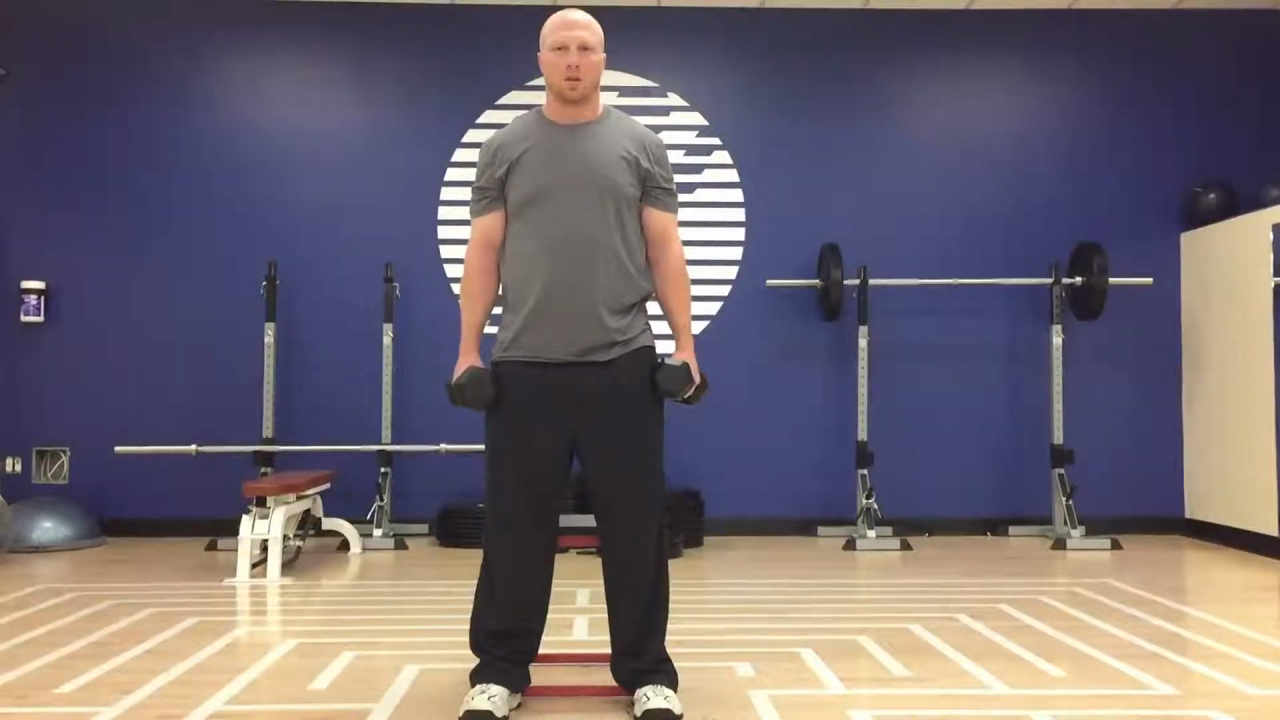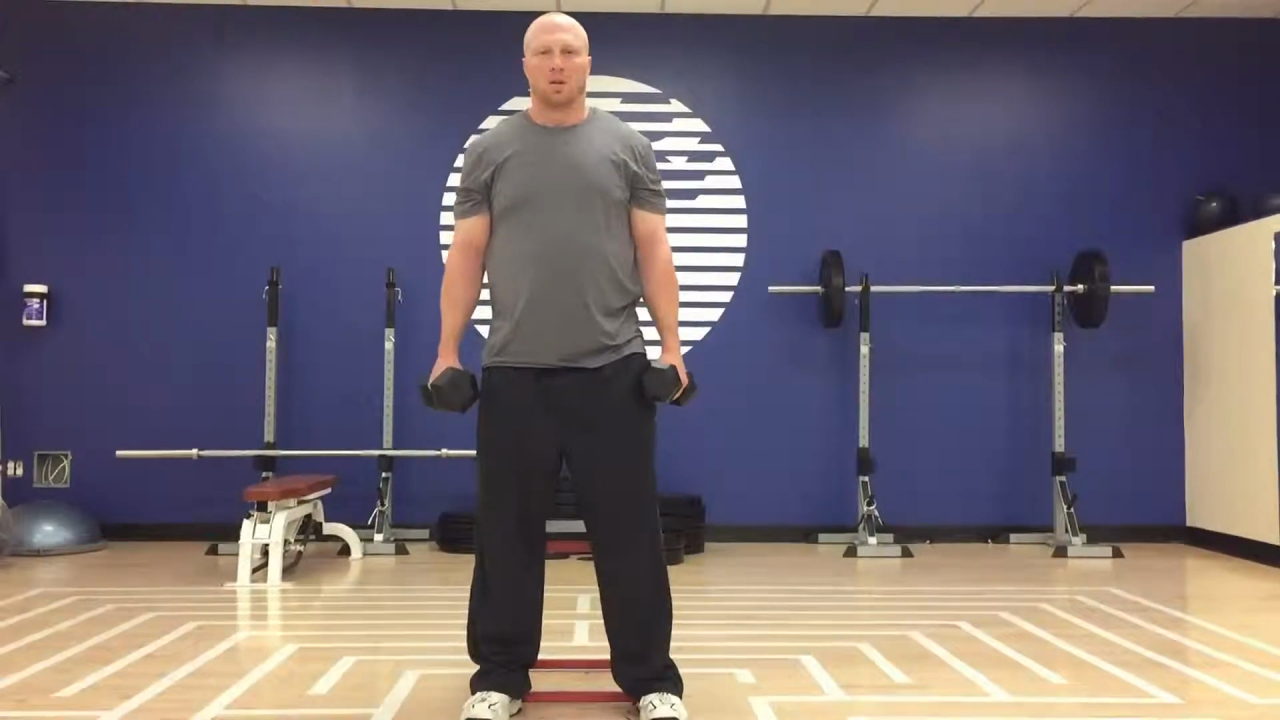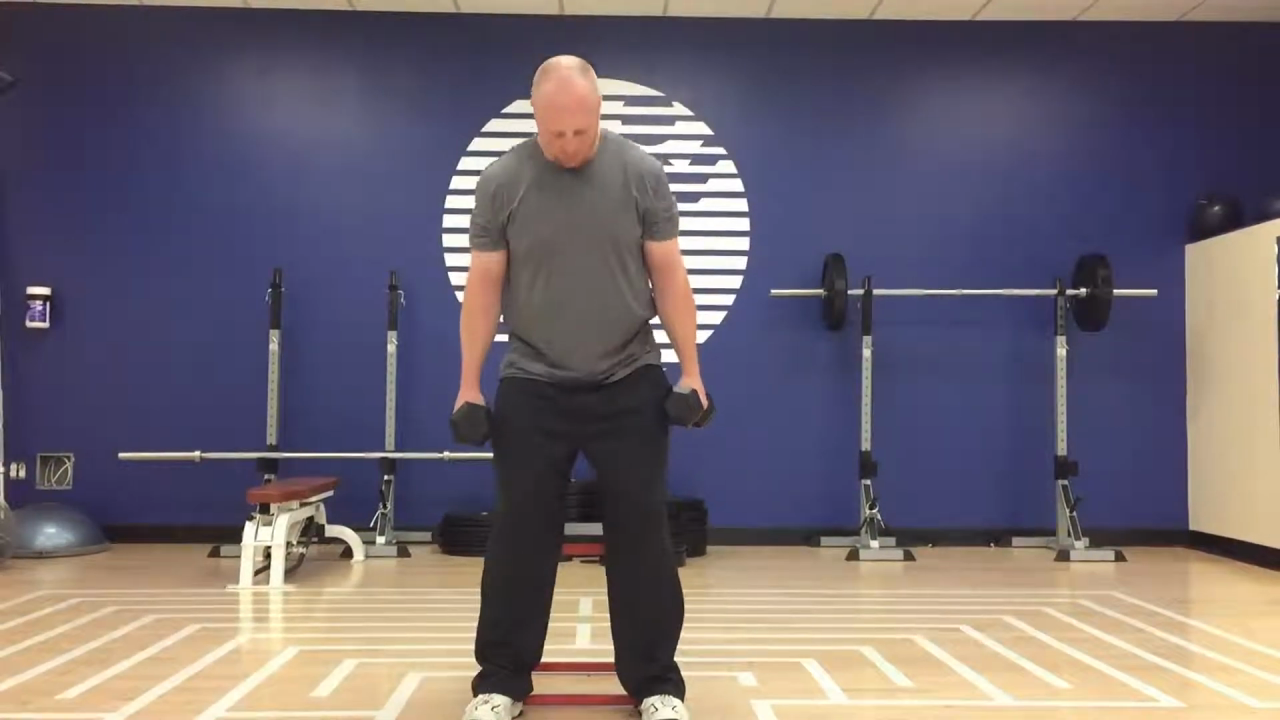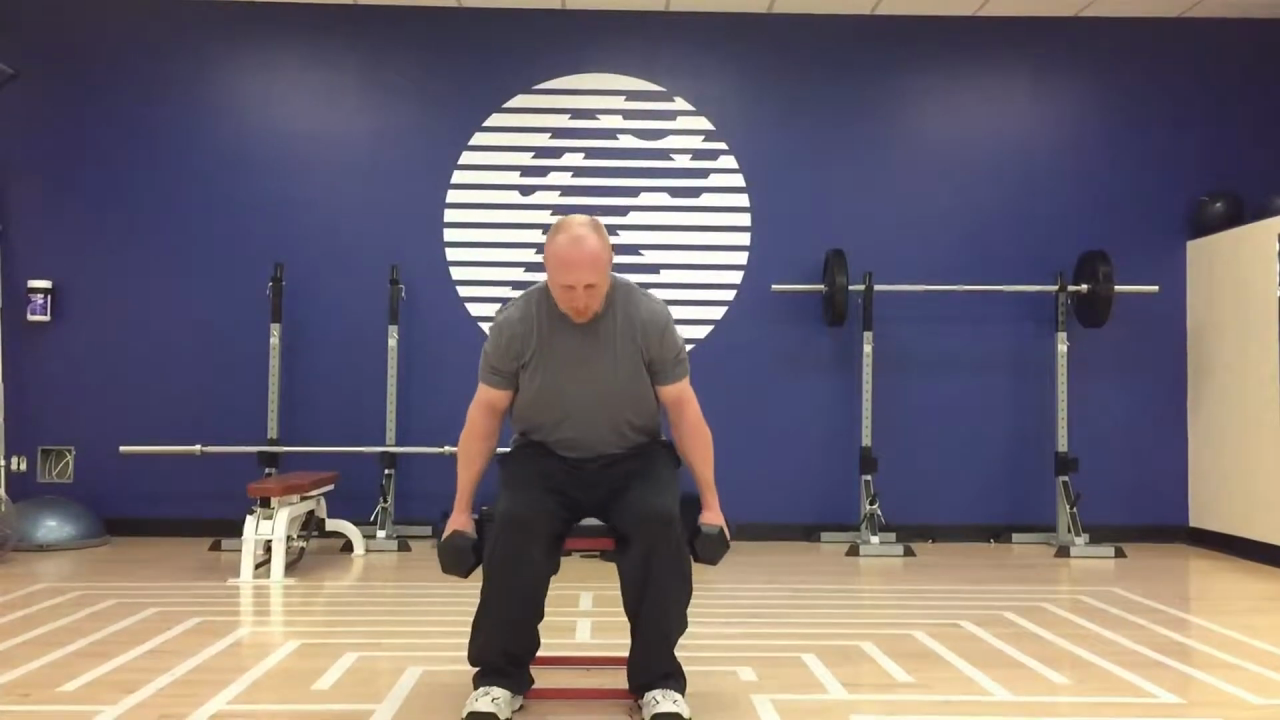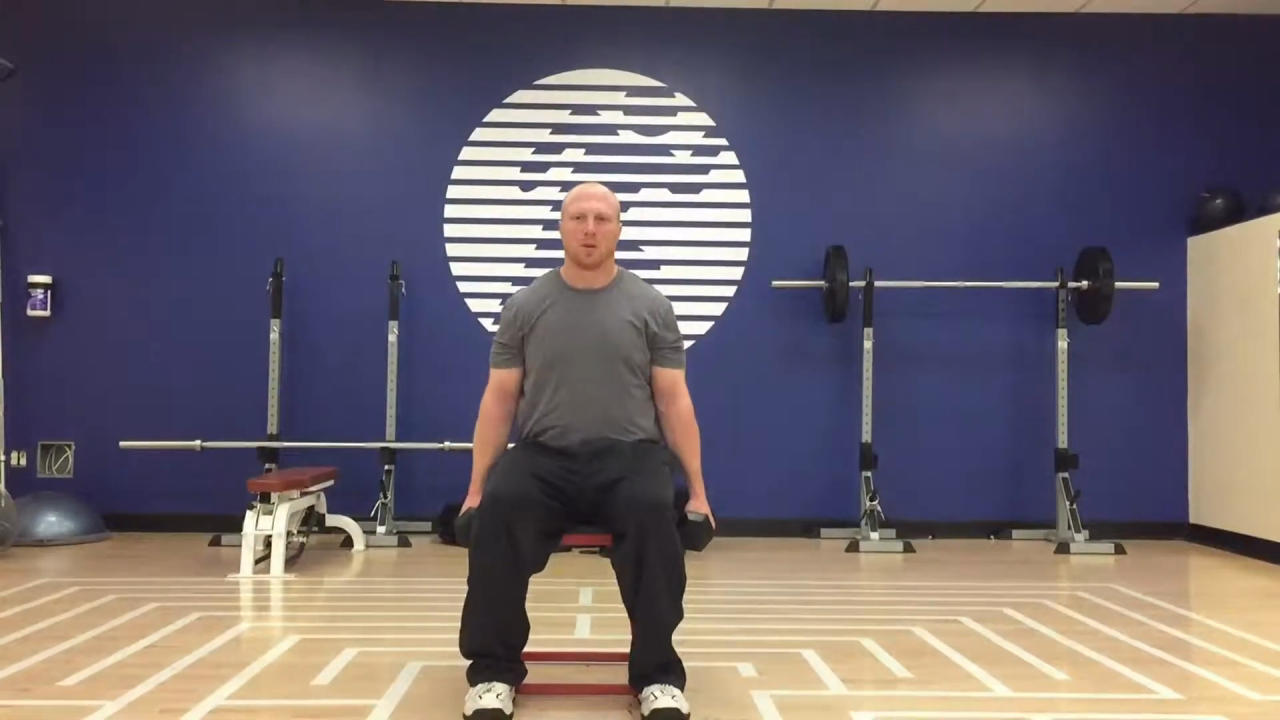
dt=0.7s
person 1, frame 1
left shoulder: (641, 146)
right shoulder: (505, 148)
left elbow: (665, 249)
right elbow: (484, 253)
left wrist: (685, 343)
right wrist: (469, 348)
left hip: (622, 365)
right hip: (524, 367)
left knee: (634, 526)
right knee: (516, 525)
person 1, frame 2
left shoulder: (627, 147)
right shoulder: (490, 150)
left elbow: (654, 252)
right elbow: (466, 255)
left wrist: (671, 345)
right wrist: (447, 350)
left hip: (613, 370)
right hip: (515, 372)
left knee: (629, 530)
right knee: (508, 531)
person 1, frame 3
left shoulder: (641, 172)
right shoulder: (502, 181)
left elbow: (669, 275)
right elbow: (484, 286)
left wrist: (691, 369)
right wrist: (469, 380)
left hip: (629, 383)
right hip: (532, 385)
left knee: (640, 524)
right knee: (520, 525)
person 1, frame 4
left shoulder: (649, 318)
right shoulder: (515, 324)
left elbow: (683, 410)
right elbow: (486, 413)
left wrist: (710, 501)
right wrist: (461, 508)
left hip: (633, 458)
right hip: (544, 459)
left knee: (659, 522)
right knee: (514, 525)
right ankle: (499, 678)
person 1, frame 5
left shoulder: (651, 306)
right shoulder: (524, 307)
left elbow: (675, 401)
right elbow: (499, 399)
left wrist: (697, 489)
right wrist: (476, 487)
left hip: (629, 456)
right hip: (543, 458)
left knee: (652, 512)
right knee: (499, 508)
left ankle: (657, 674)
right ankle: (494, 670)
